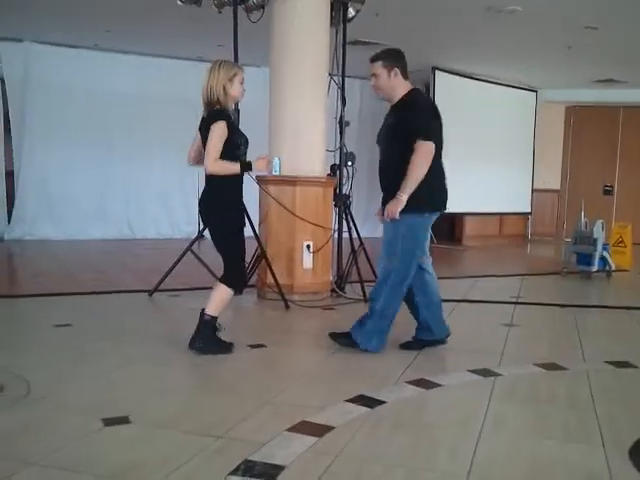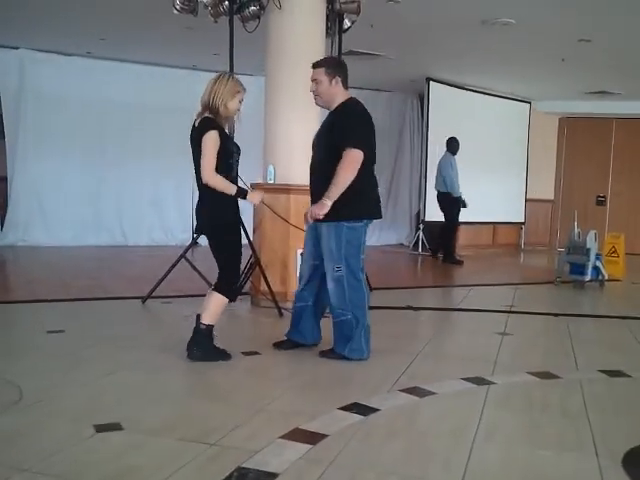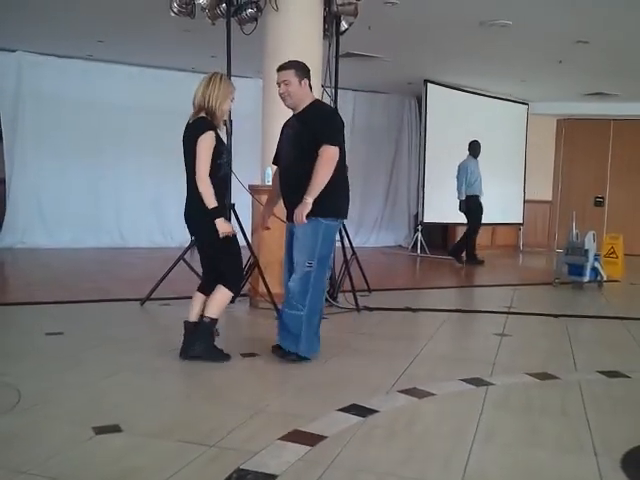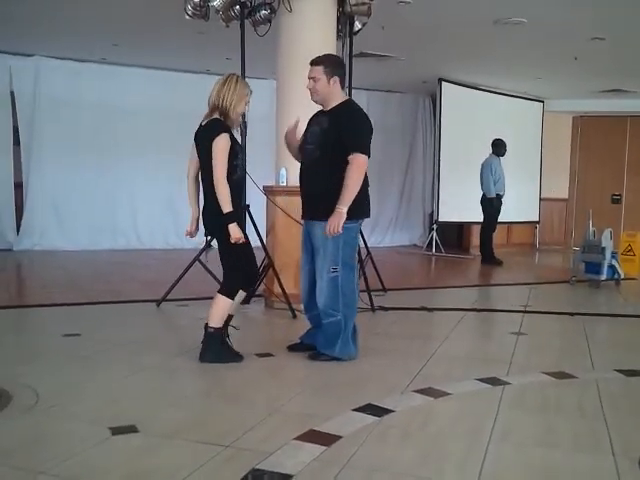
dt=0.7s
person 1, frame 1
left shoulder: (419, 106)
right shoulder: (398, 110)
left elbow: (424, 153)
left wrist: (400, 197)
right wrist: (396, 199)
left hip: (416, 202)
right hip: (407, 202)
left knee: (397, 267)
right knee: (415, 265)
left ankle: (366, 335)
right ankle: (433, 330)
person 1, frame 2
left shoulder: (353, 114)
right shoulder: (335, 117)
left elbow: (353, 161)
left wrist: (326, 201)
right wrist: (318, 203)
left hip: (346, 213)
right hip: (327, 212)
left knee: (343, 277)
right knee: (312, 274)
left ankle: (352, 346)
right ankle: (303, 332)
person 1, frame 3
left shoulder: (324, 115)
right shoulder: (289, 125)
left elbow: (329, 157)
right elbow: (281, 170)
left wrist: (308, 199)
right wrist: (269, 205)
left hip: (321, 210)
right hip: (297, 211)
left knee: (306, 274)
right knee: (296, 276)
left ankle: (298, 341)
right ankle: (301, 338)
person 1, frame 4
left shoulder: (353, 117)
right shoulder: (317, 118)
left elbow: (357, 164)
right elbow: (303, 157)
left wrist: (341, 210)
right wrist: (292, 139)
left hip: (337, 214)
right hip: (314, 213)
left knee: (334, 279)
right knee: (312, 279)
left ankle: (339, 345)
right ankle: (318, 335)
person 2, frame 1
left shoulder: (213, 117)
right shoulder: (221, 118)
left elbow: (194, 158)
right elbow: (211, 165)
right wrist: (250, 165)
left hip: (221, 204)
right hip: (222, 206)
left knee: (232, 269)
right knee: (235, 272)
left ankle: (207, 331)
right ankle: (203, 334)
person 2, frame 2
left shoulder: (203, 125)
right shoulder: (211, 127)
right elbow: (208, 175)
right wrist: (243, 194)
left hip: (216, 211)
right hip: (220, 213)
left knee: (227, 275)
right knee: (229, 277)
left ankle: (200, 336)
right ankle: (201, 342)
person 2, frame 3
left shoulder: (194, 125)
right shoulder: (206, 128)
right elbow: (202, 177)
right wrist: (218, 216)
left hip: (198, 213)
right hip: (207, 214)
left knee: (212, 276)
right knee: (233, 275)
left ankle: (191, 339)
right ankle: (203, 337)
person 2, frame 4
left shoulder: (205, 128)
right shoulder: (221, 130)
left elbow: (193, 174)
right elbow: (220, 179)
left wrist: (195, 215)
right wrist: (231, 221)
left hip: (214, 214)
right hip: (224, 215)
left knee: (248, 273)
right knee: (236, 278)
left ankle: (217, 331)
right ankle: (212, 345)
person 3, frame 1
left shoulder: (419, 148)
right shoulder: (414, 148)
right elbow: (411, 169)
left hip: (417, 185)
right hip: (413, 186)
left knee: (418, 215)
right knee: (416, 215)
person 3, frame 2
left shoulder: (450, 159)
right shoulder: (447, 160)
right elbow: (450, 181)
left wrist: (457, 197)
right wrist: (459, 197)
left hip: (448, 196)
right hip: (447, 197)
left knee: (449, 225)
right knee: (452, 225)
left ankle: (436, 249)
right ankle: (449, 255)
person 3, frame 3
left shoulder: (475, 163)
right shoulder: (465, 164)
right elbow: (461, 184)
right wrist: (462, 201)
left hip: (475, 199)
right hip: (469, 199)
left knee: (475, 228)
right knee: (474, 227)
left ankle: (471, 256)
right ankle: (456, 251)
person 3, frame 4
left shoulder: (497, 162)
right shoulder: (489, 162)
right elbow: (487, 182)
right wrist: (493, 199)
left hip: (496, 198)
right hip: (490, 199)
left knee: (490, 228)
right knee: (488, 228)
left ankle: (488, 256)
right ankle: (487, 257)
